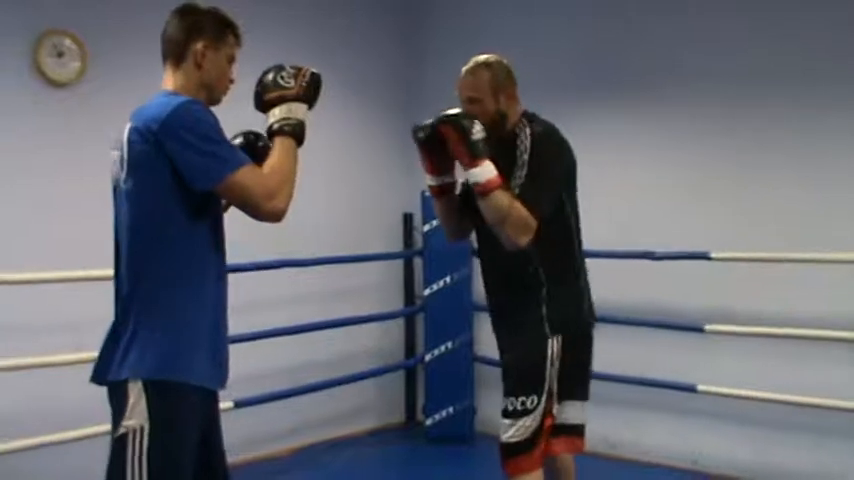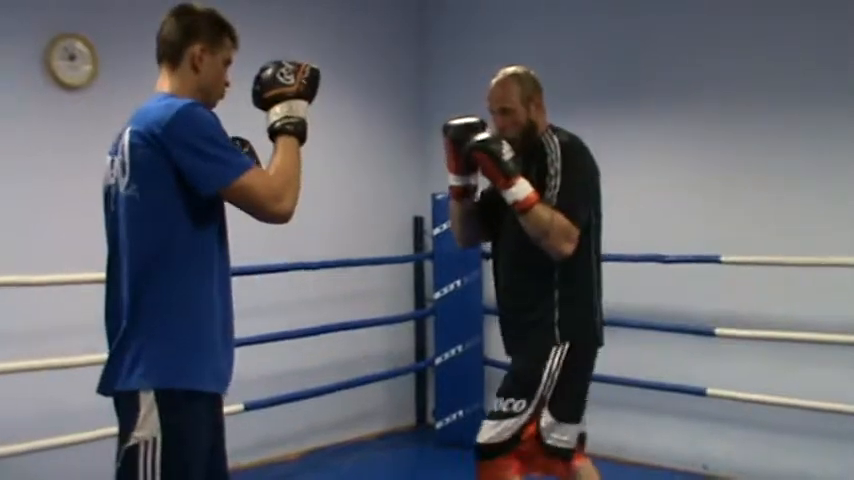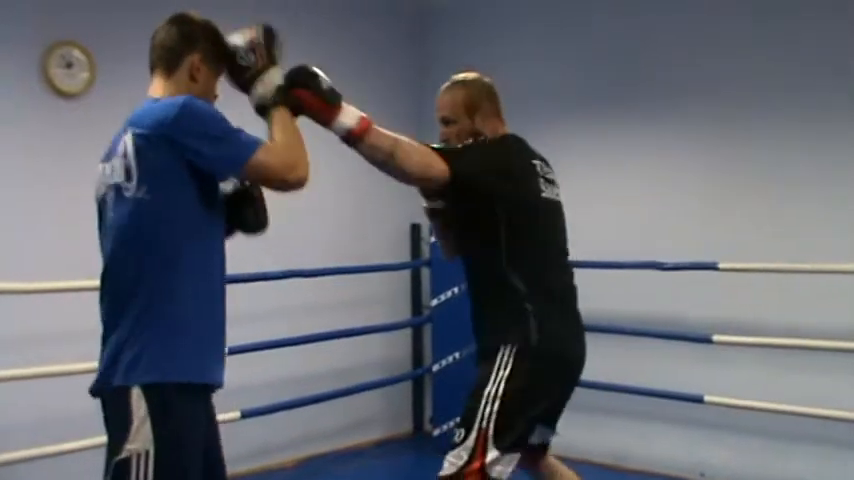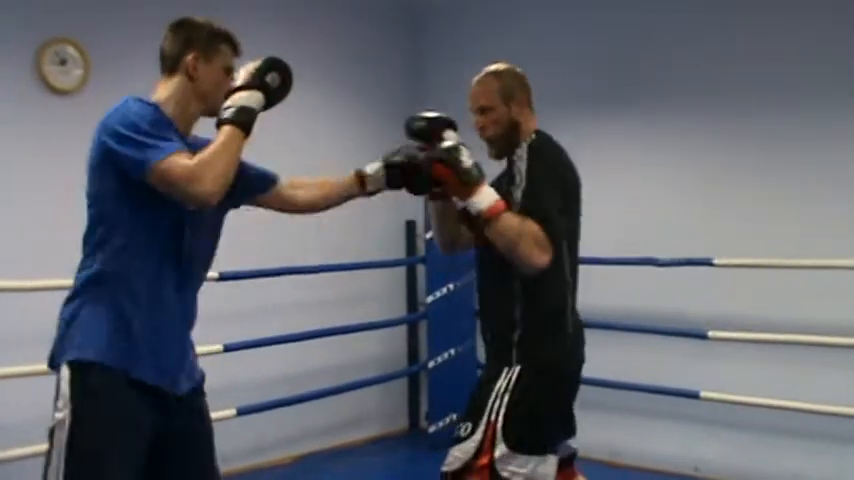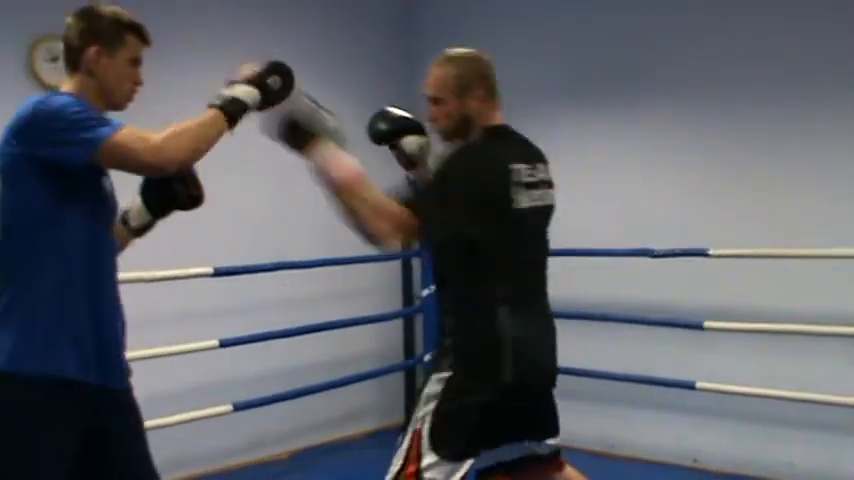
dt=0.4s
person 1, frame 1
left shoulder: (150, 121)
right shoulder: (180, 116)
right elbow: (270, 200)
left wrist: (239, 166)
right wrist: (288, 123)
left hip: (182, 357)
right hip: (157, 361)
person 1, frame 2
left shoulder: (138, 128)
right shoulder: (181, 119)
right elbow: (277, 202)
left wrist: (231, 171)
right wrist: (289, 120)
left hip: (180, 364)
right hip: (163, 368)
person 1, frame 3
left shoulder: (126, 139)
right shoulder: (183, 116)
right elbow: (291, 172)
left wrist: (220, 219)
right wrist: (271, 88)
left hip: (168, 364)
right hip: (153, 369)
person 1, frame 4
left shoulder: (203, 153)
right shoulder: (132, 121)
left elbow: (294, 195)
right elbow: (201, 188)
left wrist: (375, 177)
right wrist: (243, 110)
left hip: (172, 367)
right hip: (104, 360)
person 1, frame 5
left shoulder: (98, 148)
right shoulder: (48, 117)
right elbow: (163, 154)
left wrist: (146, 211)
right wrist: (236, 99)
left hip: (101, 367)
person 2, frame 1
left shoulder: (543, 143)
right shoulder: (495, 145)
left elbow: (519, 232)
right elbow: (457, 229)
left wrist: (477, 162)
right wrist: (439, 171)
left hip: (549, 316)
right hip: (521, 316)
left knee: (522, 446)
right knee: (552, 433)
person 2, frame 2
left shoulder: (566, 154)
right shoulder: (515, 156)
left elbow: (561, 242)
right elbow: (468, 236)
left wrist: (510, 181)
right wrist: (461, 174)
left hip: (561, 330)
right hip: (534, 330)
person 2, frame 3
left shoulder: (500, 158)
right shoulder: (525, 164)
left elbow: (422, 168)
right elbow: (459, 248)
left wrist: (336, 112)
right wrist: (439, 200)
left hip: (532, 343)
right hip: (555, 340)
person 2, frame 4
left shoulder: (541, 159)
right shoulder: (523, 165)
left elbow: (534, 255)
right elbow: (453, 240)
left wrist: (473, 188)
right wrist: (444, 183)
left hip: (533, 353)
right hip: (543, 349)
person 2, frame 5
left shoulder: (476, 163)
right shoulder: (528, 159)
left elbow: (390, 227)
left wrist: (320, 148)
right wrist: (419, 165)
left hip: (483, 353)
right hip: (531, 348)
